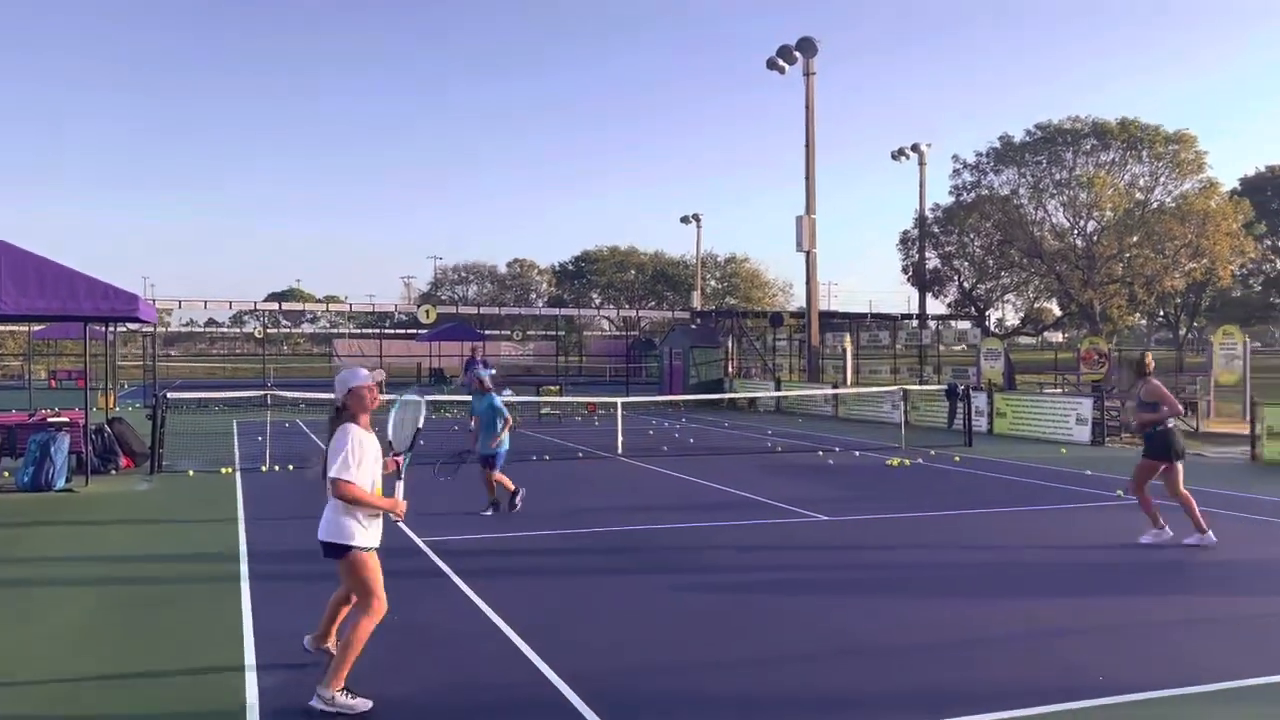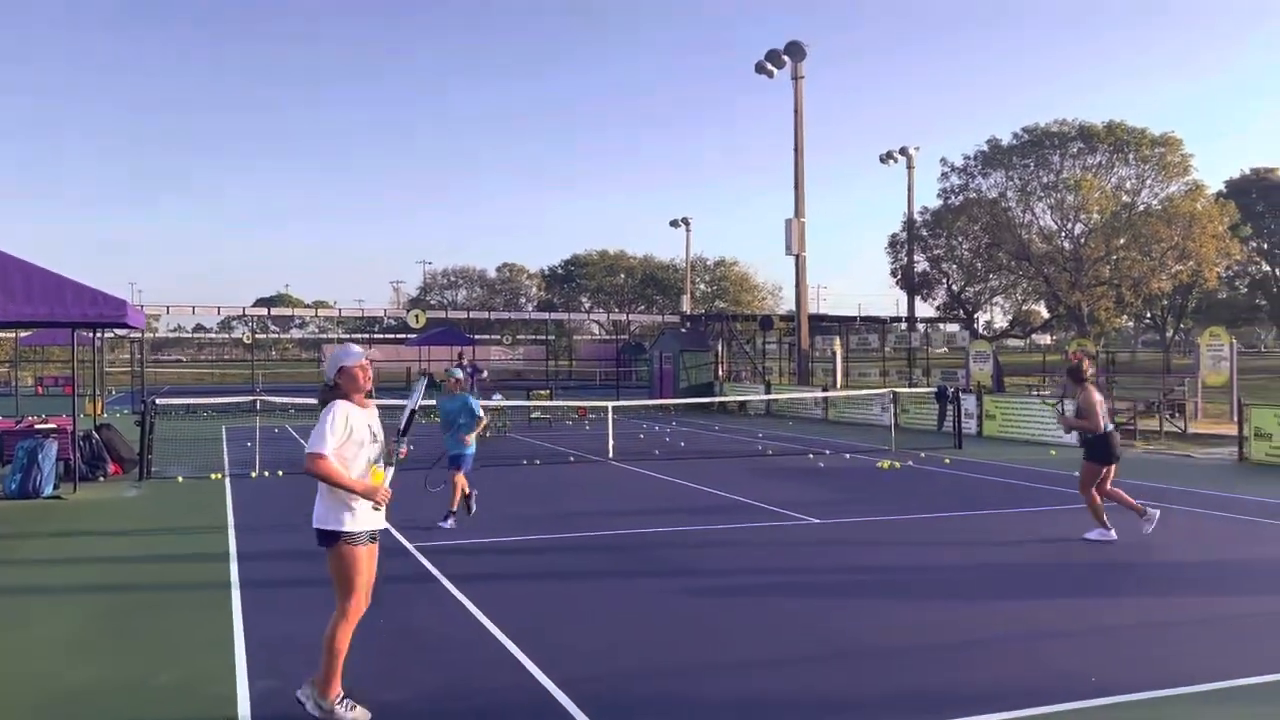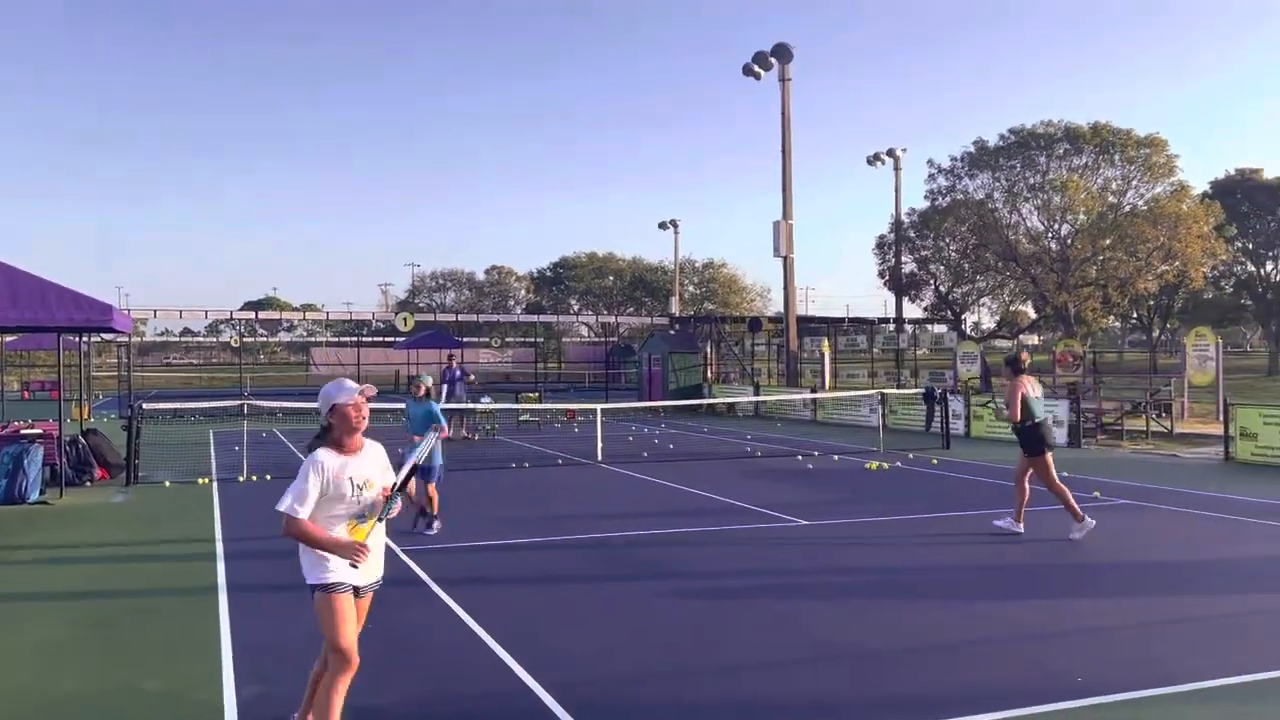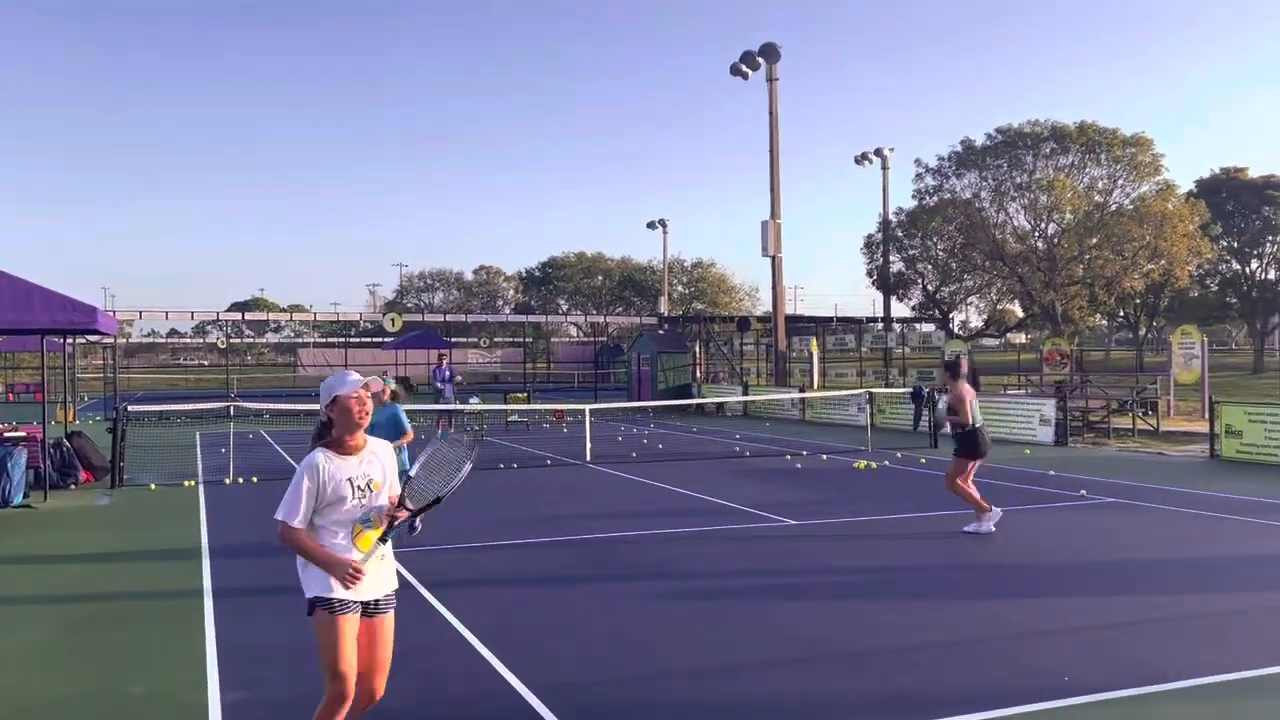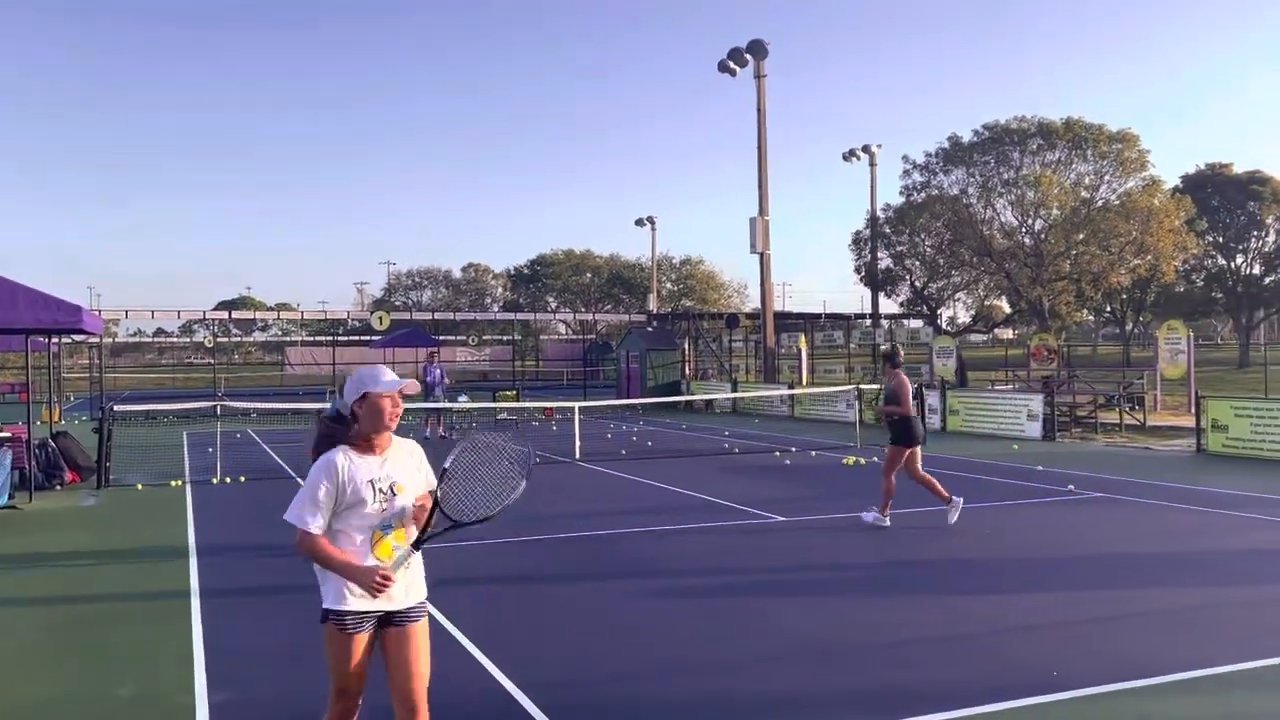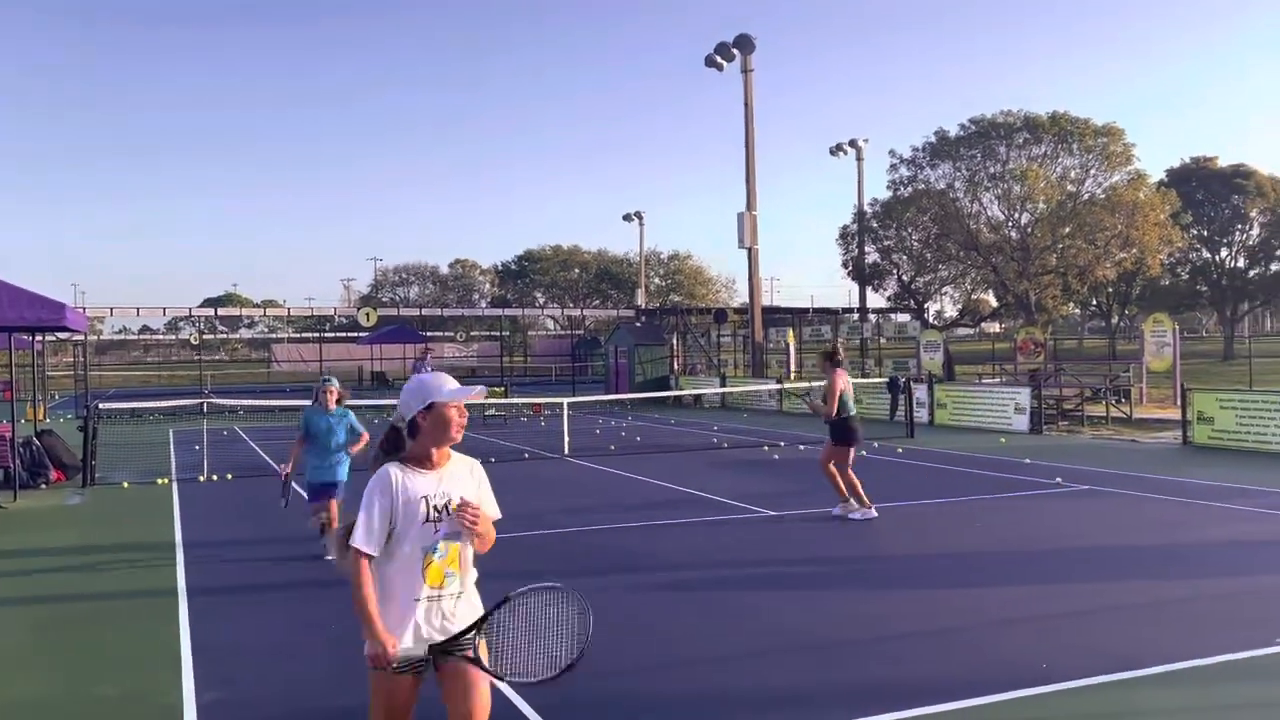
dt=0.2s
person 1, frame 1
left shoulder: (366, 432)
right shoulder: (350, 434)
right elbow: (341, 488)
left wrist: (384, 467)
right wrist: (386, 504)
left hip: (358, 530)
right hip: (349, 533)
left knee: (353, 590)
right knee: (374, 606)
left ankle: (321, 639)
right ankle: (330, 689)
person 1, frame 2
left shoulder: (370, 410)
right shoulder: (338, 411)
right elbow: (314, 464)
right wrist: (364, 489)
left hip: (367, 518)
right hip: (342, 520)
left knee: (355, 602)
right knee: (352, 604)
left ankle: (321, 690)
person 1, frame 3
left shoulder: (376, 451)
right shoulder: (320, 463)
right elbow: (292, 525)
left wrist: (390, 503)
right wrist: (339, 547)
left hip: (367, 569)
right hip: (330, 570)
left knee: (338, 653)
right knee: (346, 661)
person 1, frame 4
left shoulder: (384, 451)
right shoulder: (317, 464)
right elbow: (288, 532)
left wrist: (396, 513)
right wrist: (334, 564)
left hip: (380, 583)
right hip: (332, 587)
left knee: (371, 692)
right knee: (342, 690)
person 1, frame 5
left shoulder: (411, 452)
right shoulder: (335, 464)
right elbow: (306, 540)
left wrist: (424, 514)
right wrist: (356, 573)
left hip: (406, 593)
right hip: (350, 598)
person 1, frame 6
left shoulder: (470, 470)
right shoulder: (391, 479)
right elbow: (360, 561)
left wrist: (481, 531)
right wrist: (373, 633)
left hip: (462, 625)
right hip: (400, 632)
